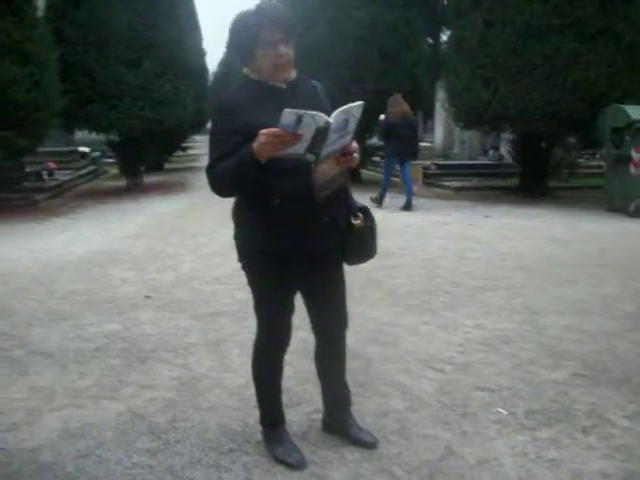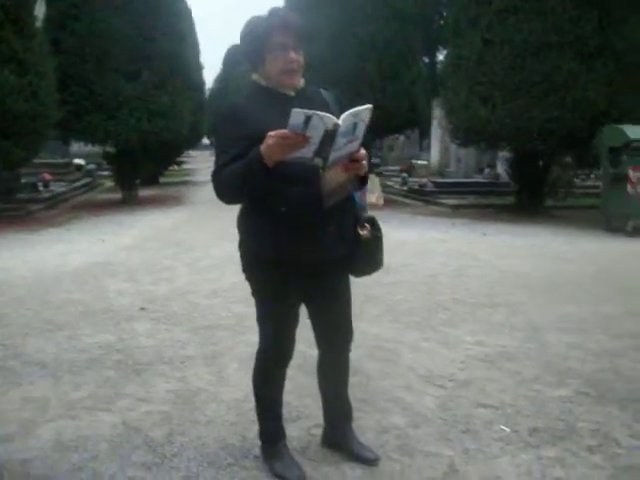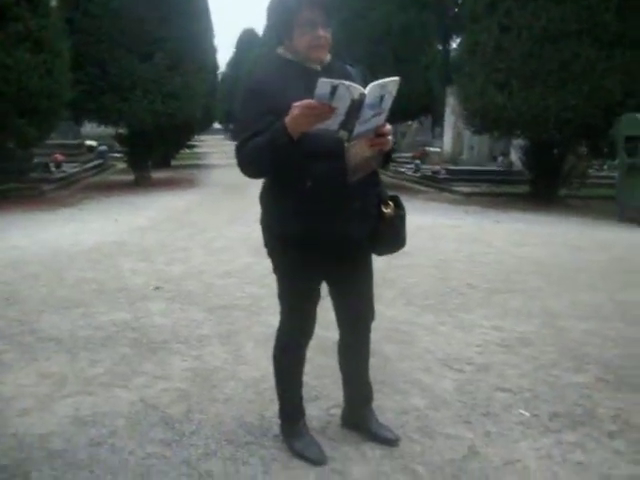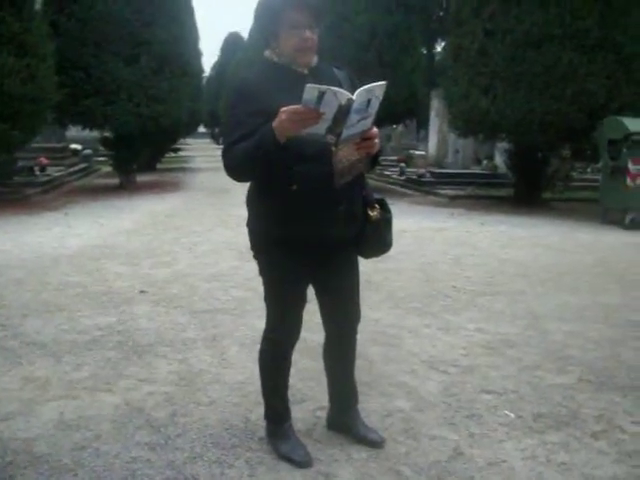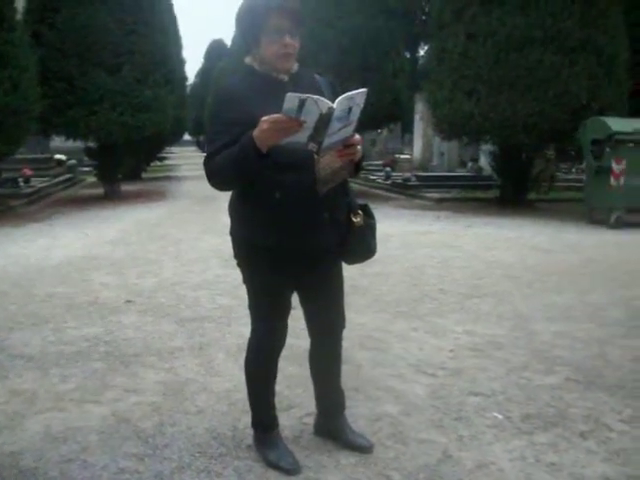
dt=1s
person 1, frame 1
left shoulder: (313, 91)
right shoulder: (234, 104)
left elbow: (335, 147)
right elbow: (220, 181)
left wrist: (348, 157)
right wrist: (256, 153)
left hip: (323, 236)
right hip: (270, 246)
left knee: (333, 329)
right knee: (273, 336)
left ankle: (338, 413)
right ankle: (273, 428)
person 1, frame 2
left shoulder: (322, 101)
right shoulder: (241, 110)
left elbow: (344, 163)
right elbow: (226, 187)
left wrist: (358, 165)
right wrist: (264, 157)
left hip: (329, 248)
right hip: (275, 256)
left knee: (337, 342)
right knee: (276, 347)
left ankle: (338, 428)
person 1, frame 3
left shoulder: (346, 75)
right shoulder: (265, 81)
left elbow: (367, 140)
right elbow: (250, 161)
left wrist: (382, 141)
right wrist: (289, 129)
left hip: (352, 226)
right hip: (297, 231)
left knee: (358, 322)
right knee: (297, 325)
left ankle: (358, 409)
right ankle: (292, 422)
person 1, frame 4
left shoulder: (333, 78)
right shoulder: (251, 82)
left elbow: (353, 143)
right elbow: (236, 164)
left wrist: (369, 144)
right wrist: (277, 133)
left hip: (338, 229)
right hip: (283, 234)
left knee: (344, 324)
right knee: (283, 329)
left ankle: (344, 411)
right ankle: (278, 425)
person 1, frame 5
left shoulder: (313, 84)
right shoulder: (232, 90)
left elbow: (336, 151)
right elbow: (218, 173)
left wrist: (352, 152)
right wrist: (258, 141)
left hip: (321, 236)
right hip: (266, 243)
left knee: (329, 331)
right knee: (268, 336)
left ankle: (331, 418)
right ankle: (265, 432)
